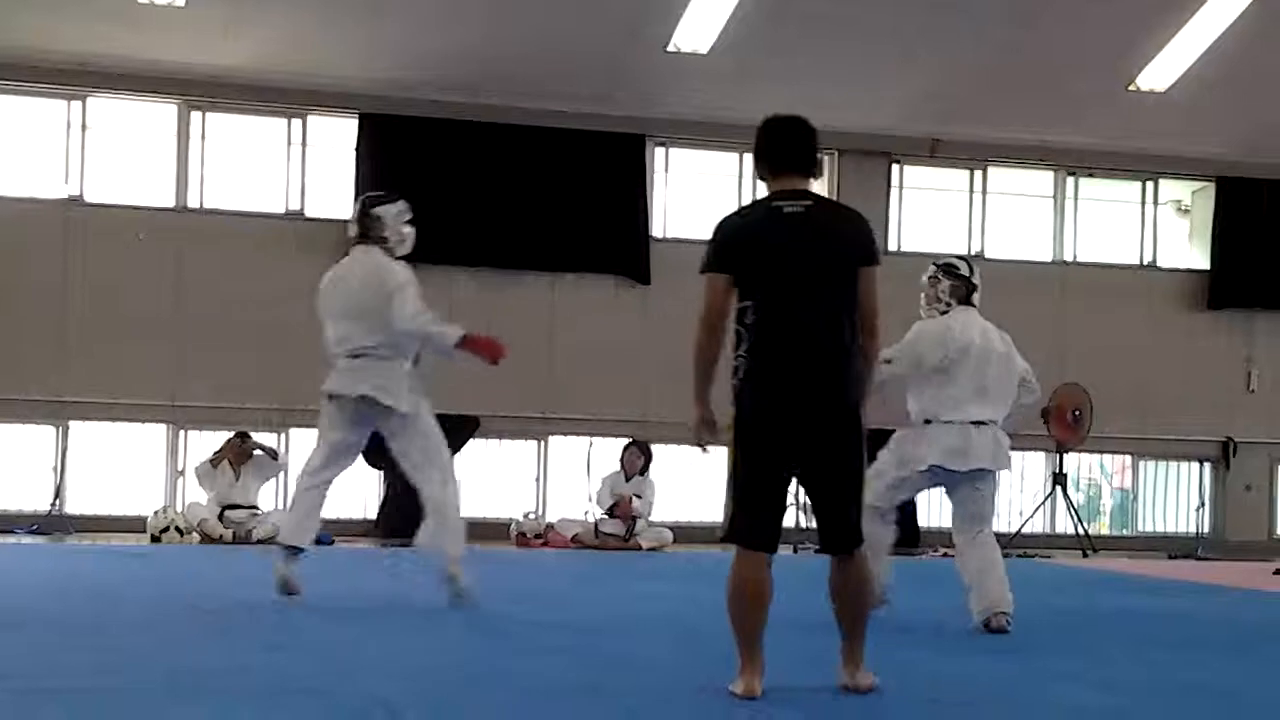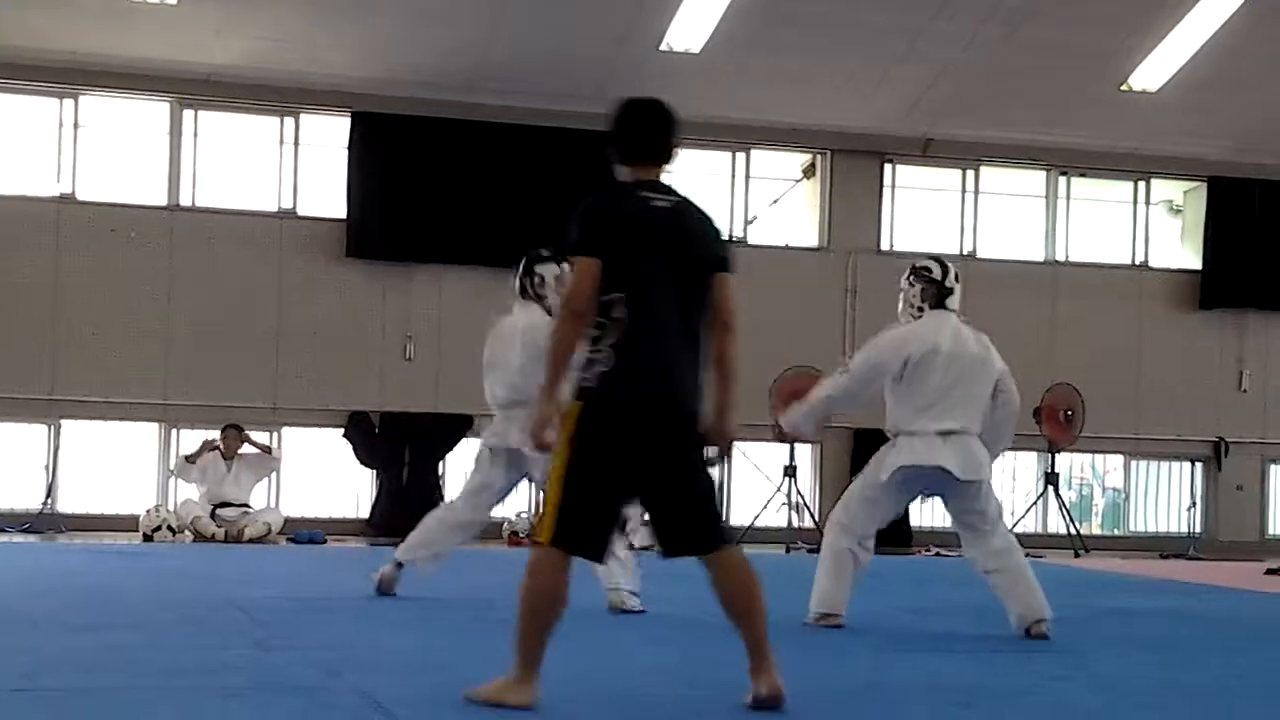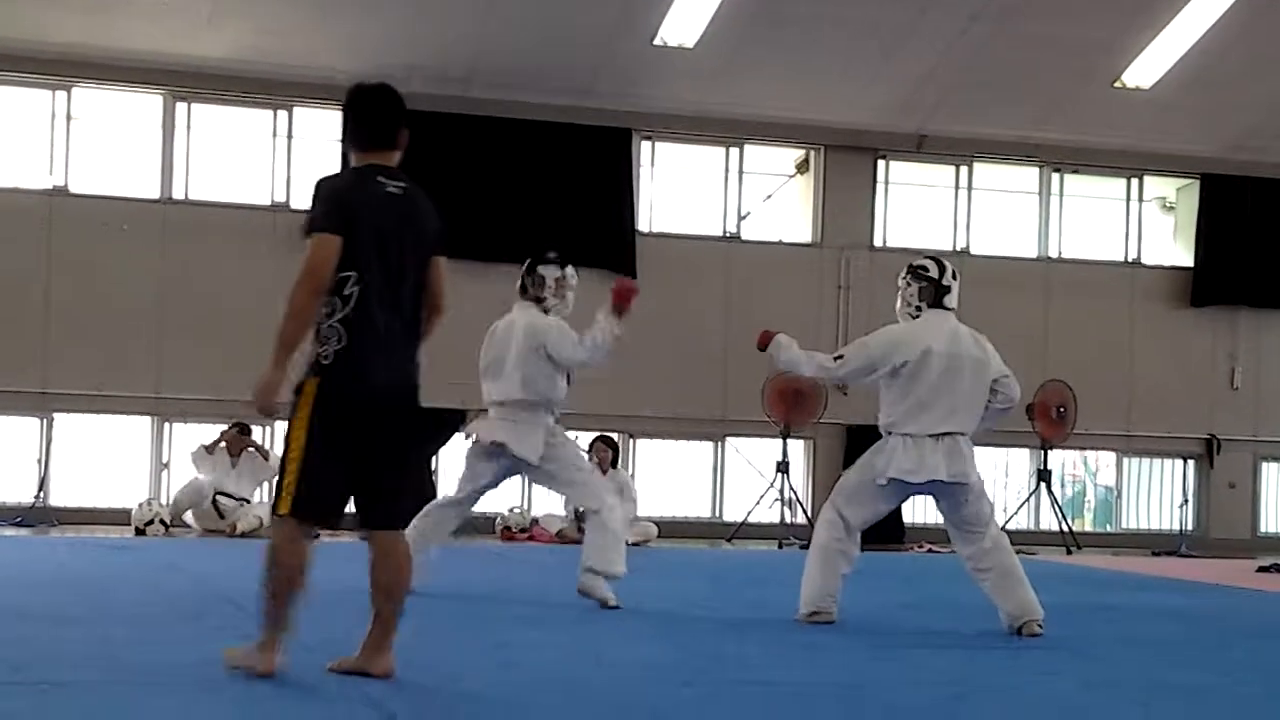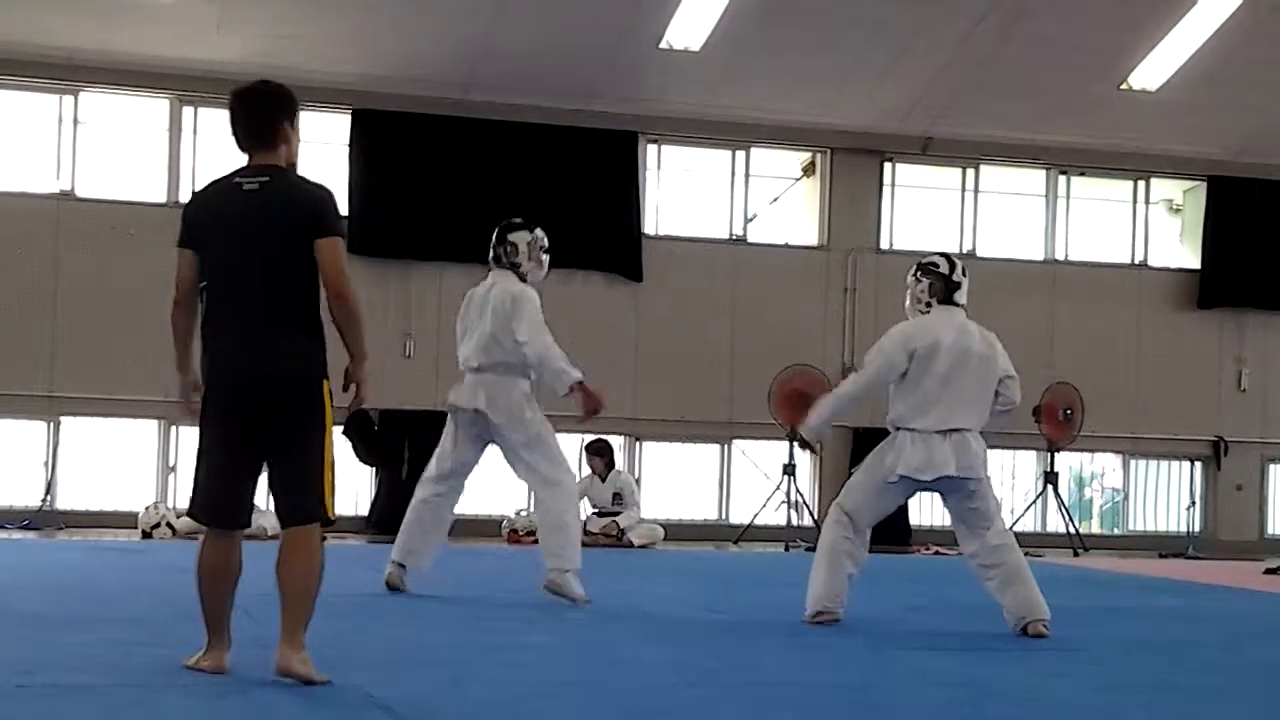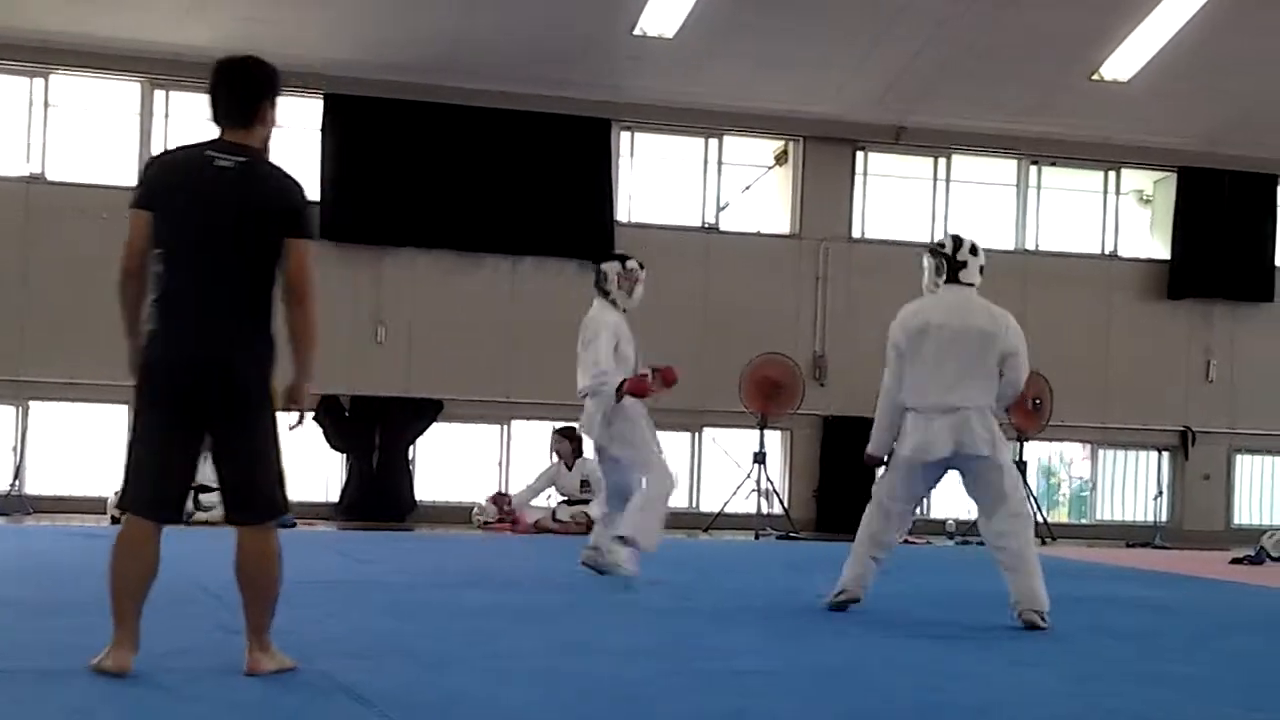
dt=1s
person 1, frame 1
left shoulder: (735, 229)
right shoulder: (852, 227)
left elbow: (712, 324)
right elbow: (868, 325)
left wrist: (701, 400)
right wrist: (858, 393)
left hip: (760, 405)
right hip: (832, 404)
left knee: (753, 546)
right knee: (845, 546)
left ankle: (750, 671)
right ankle: (853, 663)
person 1, frame 2
left shoulder: (601, 213)
right shoulder: (703, 225)
left elbow: (575, 313)
right elbow: (722, 326)
left wrist: (544, 397)
right wrist: (721, 411)
left hip: (610, 401)
right hip: (676, 407)
left knee: (554, 543)
right knee: (712, 542)
left ankle: (522, 679)
right ankle: (765, 672)
person 1, frame 3
left shoulder: (337, 192)
right shoulder: (422, 207)
left elbow: (315, 282)
right elbow: (434, 302)
left wrist: (277, 365)
left hip: (340, 376)
right hip: (398, 382)
left knee: (294, 515)
right knee: (387, 525)
left ankle: (266, 645)
right ankle: (379, 650)
person 1, frame 4
left shoulder: (203, 204)
right shoulder: (312, 199)
left elbow: (184, 300)
right elbow: (339, 293)
left wrist: (185, 369)
right wrist: (357, 363)
left hip: (228, 380)
right hip: (298, 379)
left knee: (222, 523)
right knee: (303, 520)
left ankle: (215, 647)
right ankle: (293, 648)
person 1, frame 5
left shoulder: (164, 172)
right shoulder: (282, 191)
left elbow: (132, 267)
right elbow: (298, 295)
left wrist: (137, 340)
right wrist: (301, 375)
left hip: (169, 364)
right hip: (244, 370)
left knee: (143, 512)
right knee: (258, 517)
left ankle: (121, 645)
right ankle: (261, 648)
person 2, frame 1
left shoulder: (936, 331)
right shoulder: (1000, 339)
left elbow: (885, 367)
right elbow: (1029, 389)
left hip: (936, 440)
right hip: (983, 444)
left knee: (872, 500)
right knee: (976, 529)
left ankle: (869, 588)
right ankle: (997, 608)
person 2, frame 2
left shoulder: (903, 338)
right shoulder: (980, 345)
left elbow: (847, 383)
right elbow: (1006, 405)
left wrist: (796, 419)
right wrist: (985, 454)
left hip: (909, 454)
right hip: (963, 457)
left knee: (848, 525)
right knee: (992, 539)
left ankle: (828, 609)
right ankle: (1033, 617)
person 2, frame 3
left shoulder: (899, 338)
right shoulder: (978, 344)
left elbow: (835, 367)
right elbow: (1008, 394)
left wrist: (780, 347)
left hip: (900, 454)
right hip: (954, 457)
left knee: (840, 518)
right knee: (982, 536)
left ankle: (818, 606)
right ankle: (1025, 616)
person 2, frame 4
left shoulder: (909, 333)
right shoulder: (986, 341)
left elbow: (860, 385)
right elbow: (1009, 396)
left wrist: (813, 424)
left hip: (909, 450)
right hip: (963, 453)
left knee: (847, 519)
right knee: (989, 535)
left ankle: (824, 606)
right ankle: (1031, 616)
person 2, frame 5
left shoulder: (912, 315)
right shoulder: (1000, 319)
left elbow: (894, 384)
right elbow: (1015, 379)
left wrist: (883, 441)
left hip: (923, 429)
right hip: (977, 430)
left knee: (888, 508)
right knee: (1008, 516)
left ankle: (851, 587)
right ankle: (1030, 604)
person 3, frame 1
left shoulder: (332, 277)
right shoulder: (393, 271)
left elbow: (338, 331)
right elbow: (412, 325)
right wrist: (466, 339)
left hip: (345, 382)
right hip: (391, 383)
left knee: (319, 470)
right knee: (435, 472)
left ankle: (289, 557)
right ankle: (448, 561)
person 3, frame 2
left shoulder: (502, 330)
right shoulder: (545, 329)
left hip: (504, 435)
left knee: (466, 511)
left ankle: (394, 567)
right ankle: (618, 589)
person 3, frame 3
left shoulder: (500, 328)
right shoulder: (545, 326)
right elbow: (586, 355)
right wrist: (614, 312)
left hip: (495, 429)
right hip: (534, 435)
left knee: (456, 502)
right knee: (601, 500)
right ankle: (595, 575)
person 3, frame 4
left shoulder: (474, 296)
right shoulder: (520, 295)
right elbow: (538, 346)
right wrist: (577, 385)
left hip: (471, 396)
right hip: (508, 399)
left knee: (439, 482)
right knee: (556, 482)
left ankle: (399, 566)
right ankle: (562, 572)
person 3, frame 5
left shoulder: (609, 319)
right shoulder: (602, 320)
right elbow: (597, 373)
left wrist: (653, 378)
right wrist: (626, 386)
left hip: (611, 414)
right hip: (613, 414)
left knee: (624, 488)
right knee: (658, 479)
left ankle: (599, 549)
right ankle: (622, 545)
